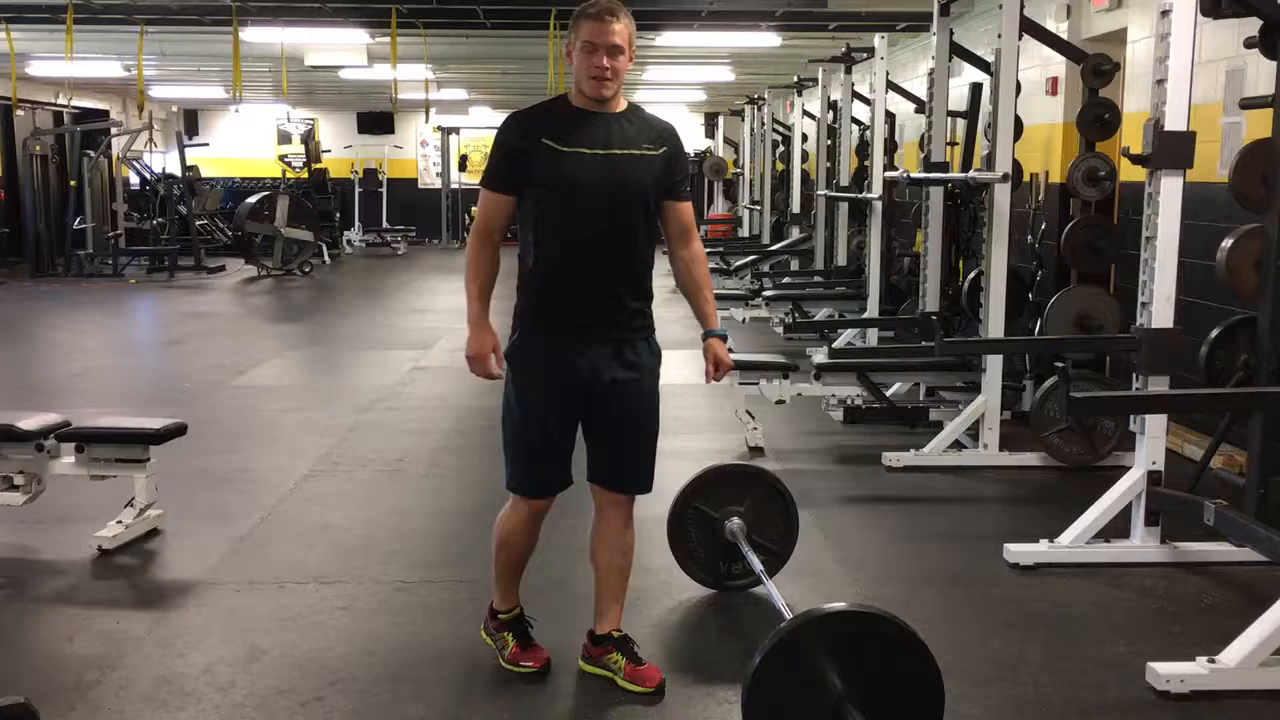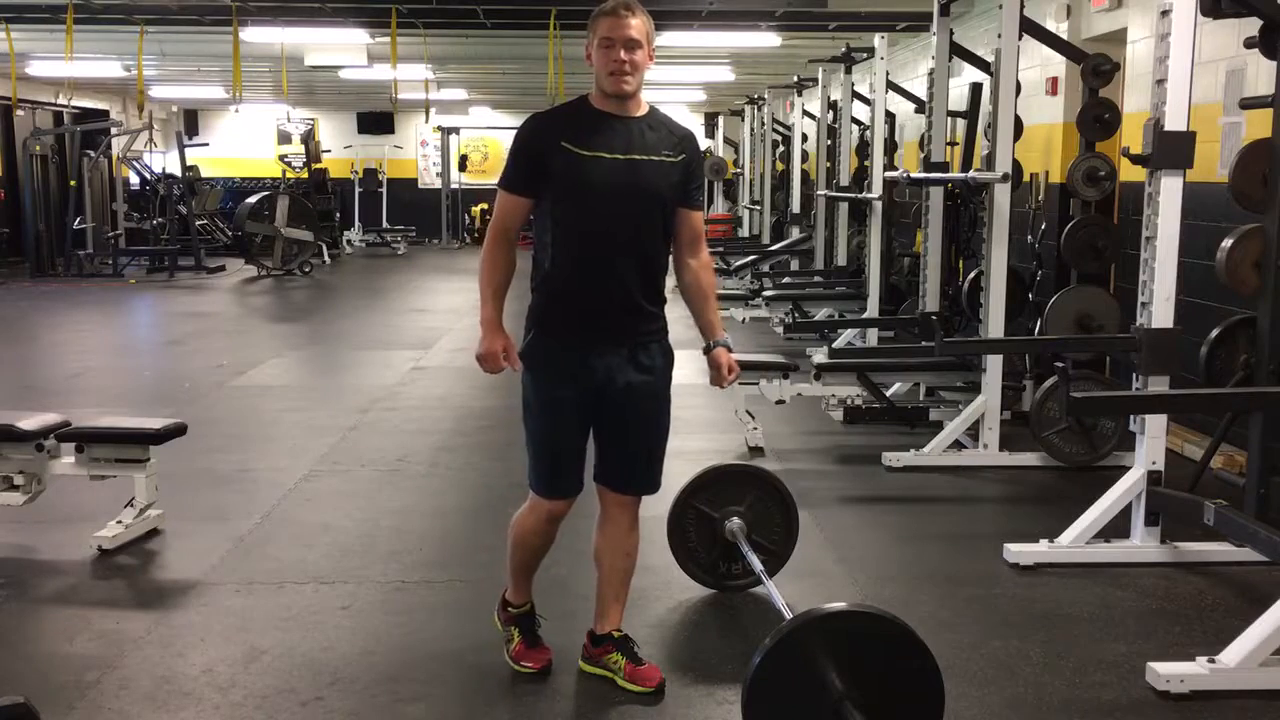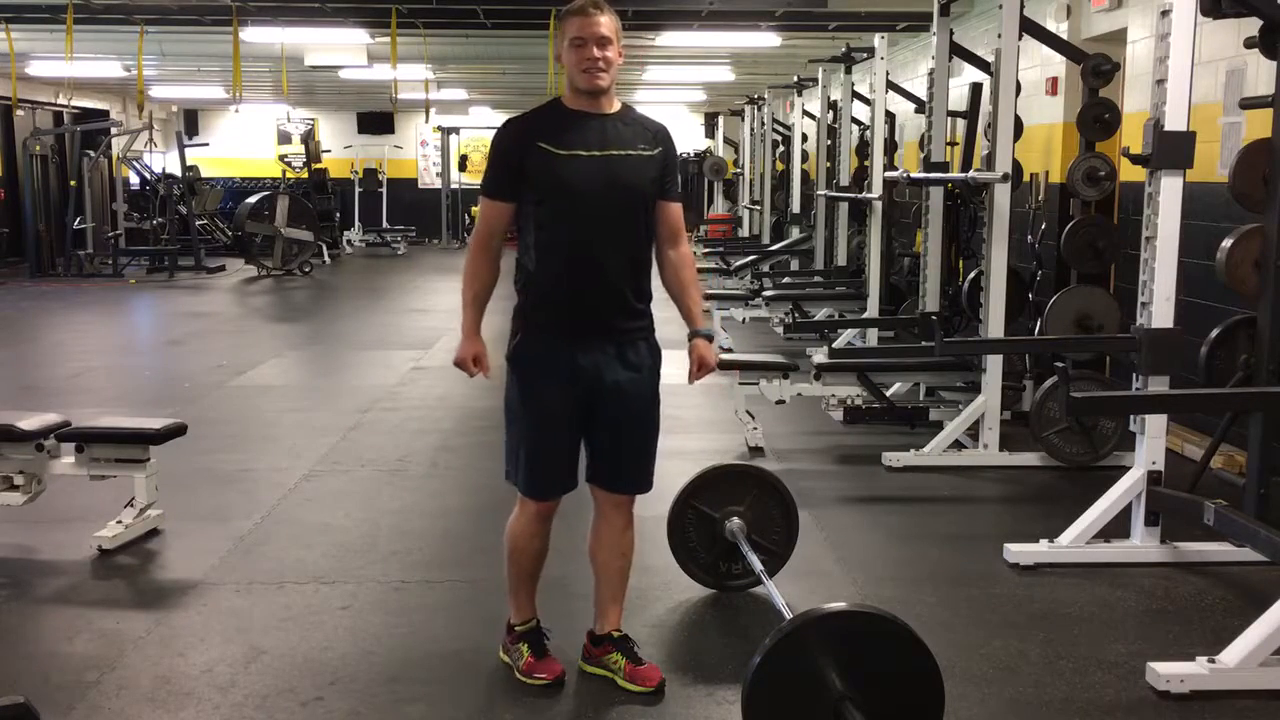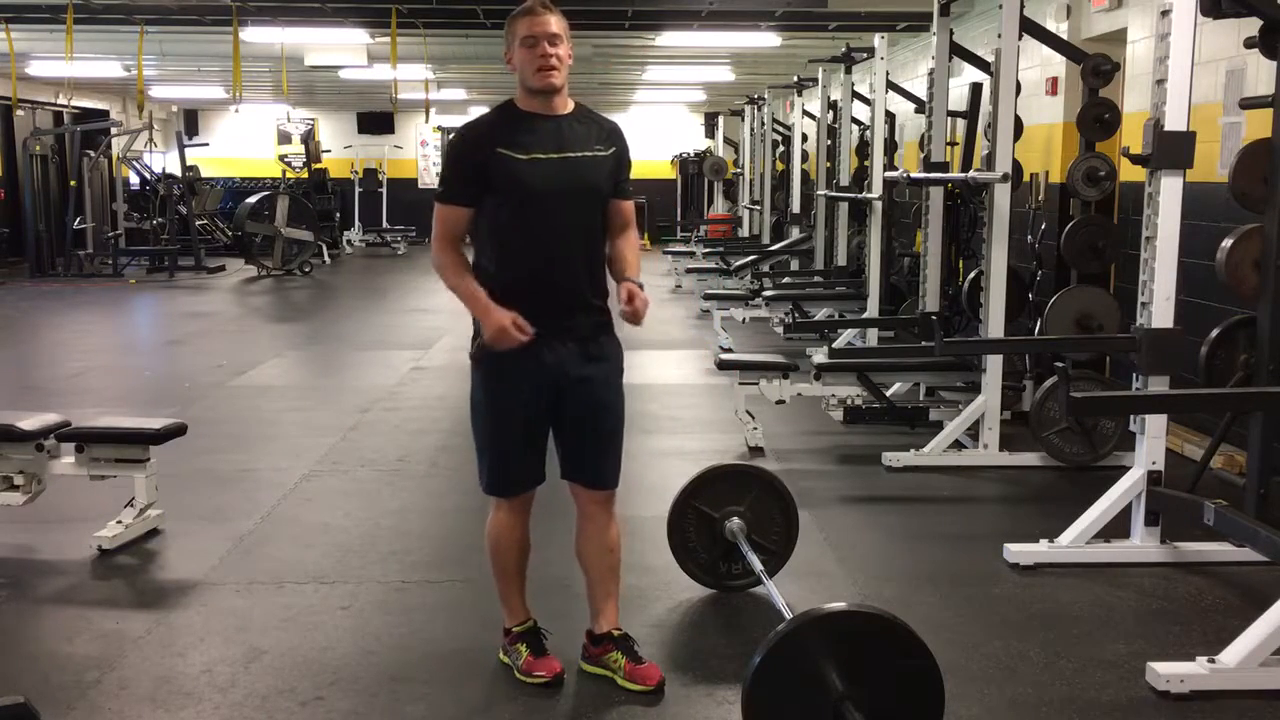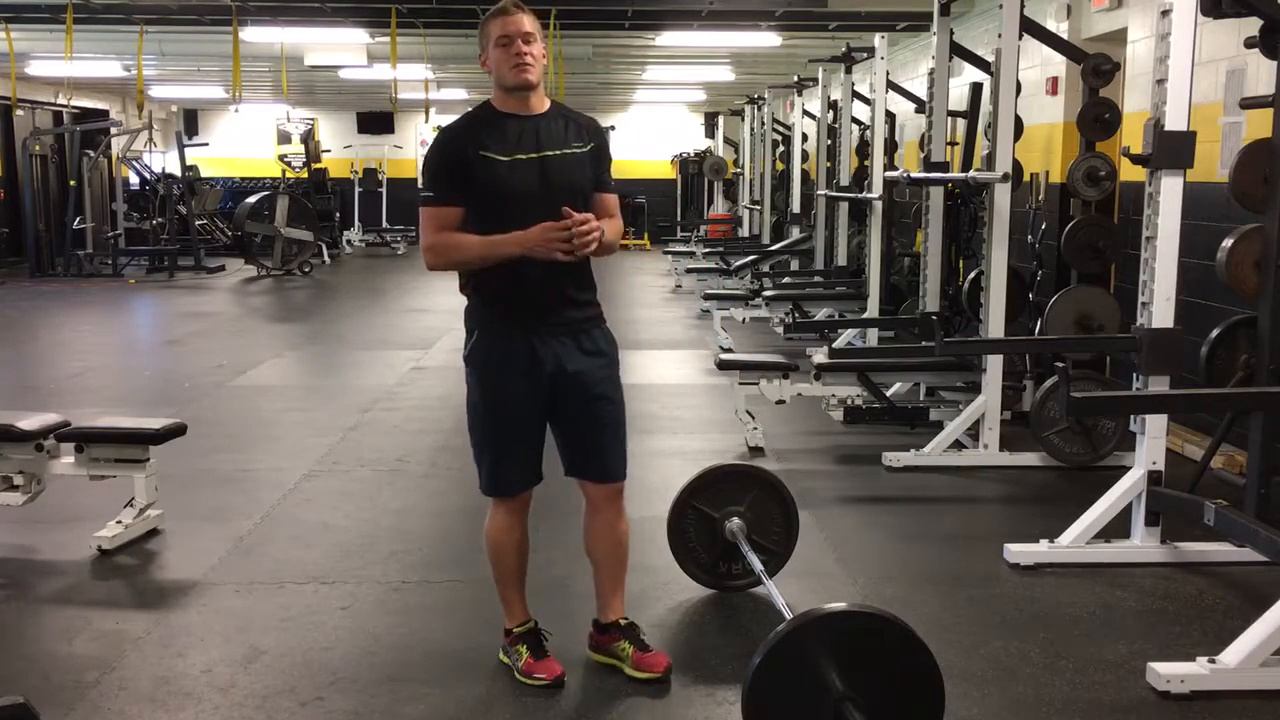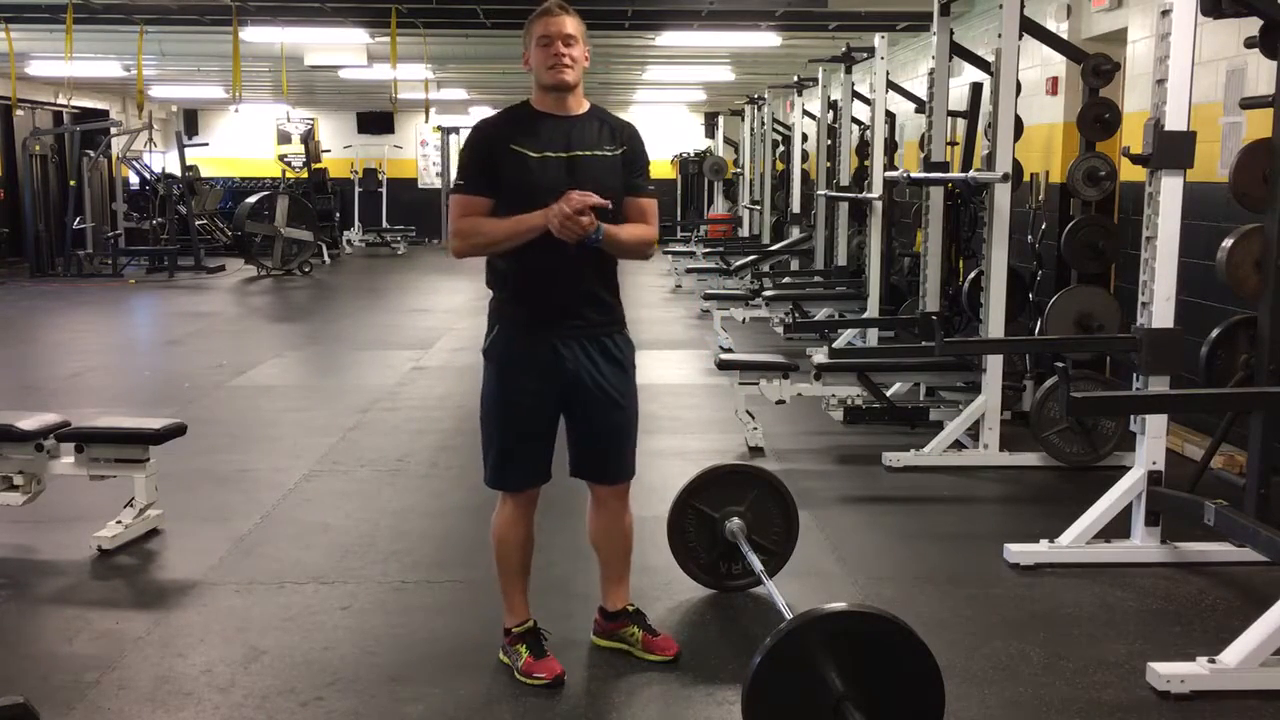
dt=0.5s
person 1, frame 1
left shoulder: (659, 139)
right shoulder: (527, 131)
left elbow: (683, 241)
right elbow: (487, 232)
left wrist: (711, 329)
right wrist: (478, 323)
left hip: (627, 349)
right hip: (544, 346)
left knee: (618, 497)
right knee: (531, 497)
left ankle: (606, 640)
right ankle: (504, 614)
person 1, frame 2
left shoulder: (678, 145)
right shoulder: (548, 132)
left elbow: (691, 252)
right elbow: (503, 232)
left wrist: (715, 339)
right wrist: (491, 323)
left hip: (641, 351)
right hip: (558, 347)
left knee: (623, 500)
right knee: (552, 498)
left ankle: (606, 638)
right ankle: (516, 605)
person 1, frame 3
left shoulder: (652, 140)
right shoulder: (524, 135)
left elbow: (673, 244)
right elbow: (487, 240)
left wrist: (698, 330)
right wrist: (471, 329)
left hip: (628, 349)
right hip: (544, 349)
left knee: (617, 498)
right knee: (538, 499)
left ankle: (606, 639)
right ankle: (521, 631)
person 1, frame 4
left shoulder: (605, 136)
right shoulder: (479, 140)
left elbow: (622, 228)
right elbow: (446, 244)
left wrist: (631, 281)
right wrist: (483, 308)
left hip: (590, 343)
right hip: (511, 346)
left knee: (598, 495)
right knee: (513, 496)
left ankle: (604, 638)
right ankle: (518, 631)
person 1, frame 5
left shoulder: (584, 133)
right shoulder: (459, 142)
left elbow: (613, 224)
right elbow: (435, 249)
left wrist: (596, 233)
right wrist: (525, 241)
left hip: (583, 334)
right hip: (503, 342)
left knee: (607, 485)
right knee: (510, 497)
left ankle: (612, 627)
right ankle: (519, 632)
person 1, frame 6
left shoulder: (620, 137)
right shoulder: (494, 136)
left elbow: (646, 237)
right elbow: (461, 236)
left wrist: (594, 231)
right wrist: (546, 217)
left hip: (601, 336)
right hip: (522, 338)
left knee: (613, 486)
right knee: (518, 492)
left ankle: (616, 614)
right ankle: (518, 631)
